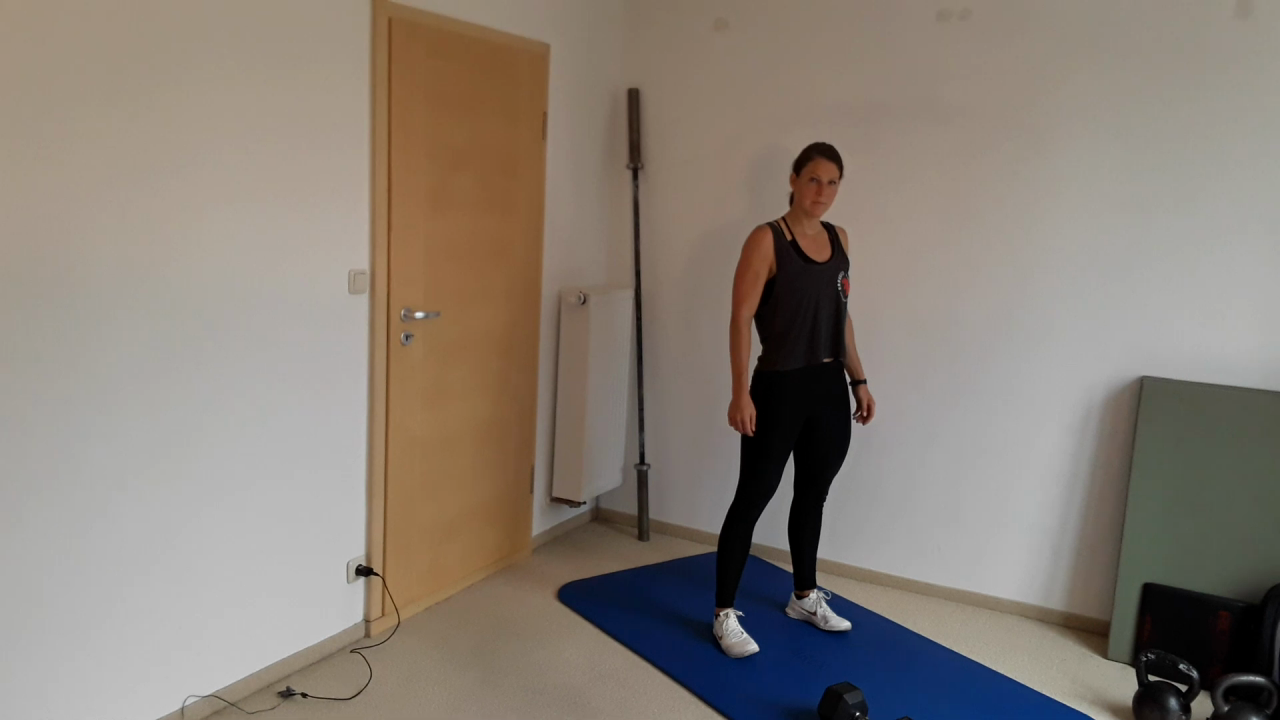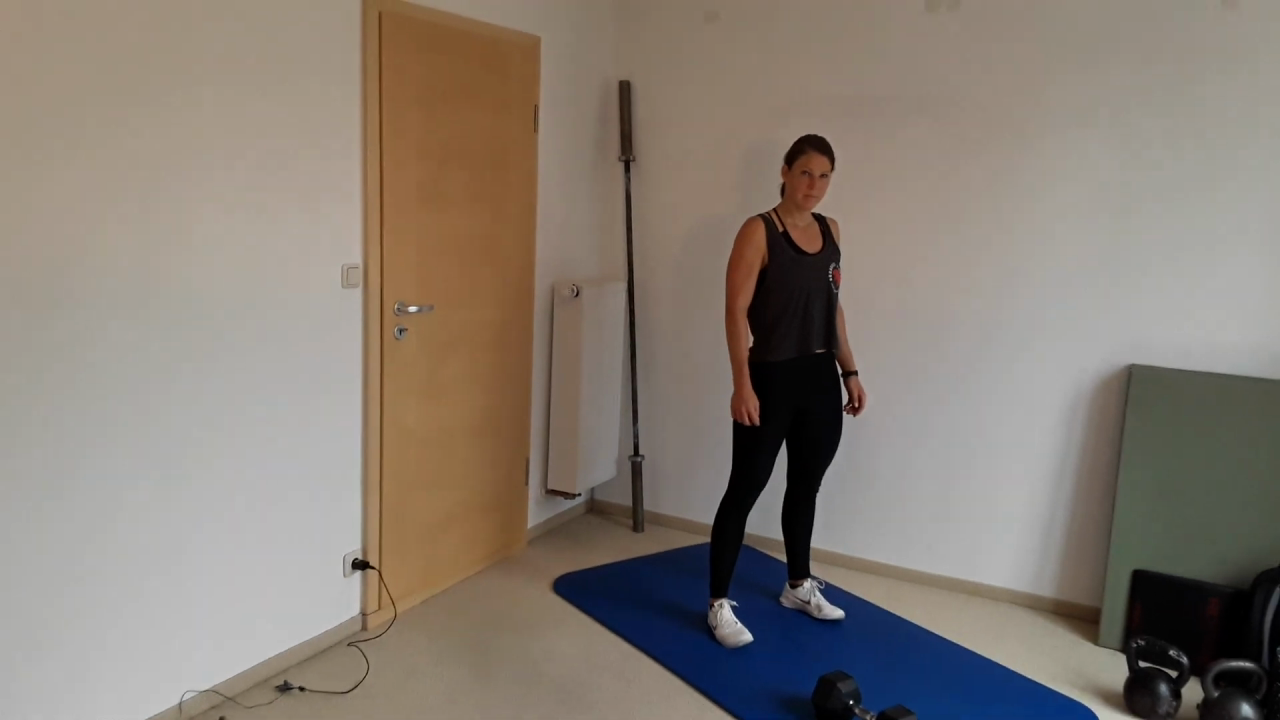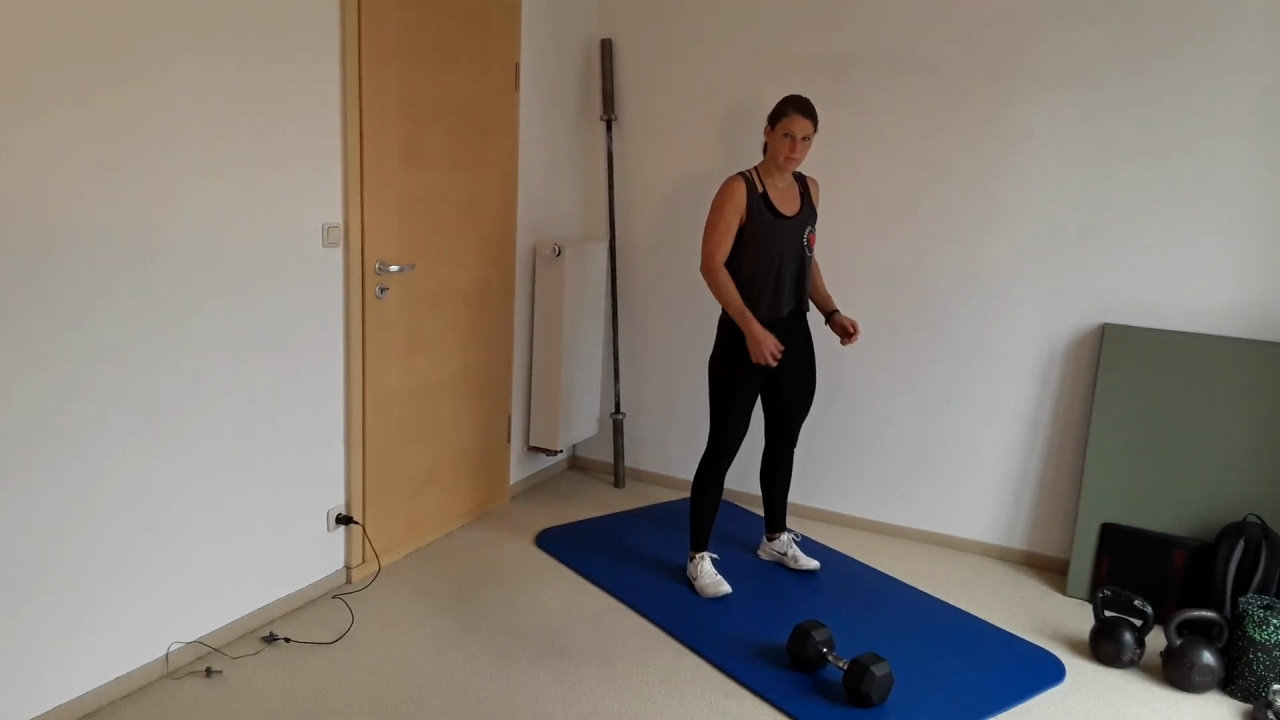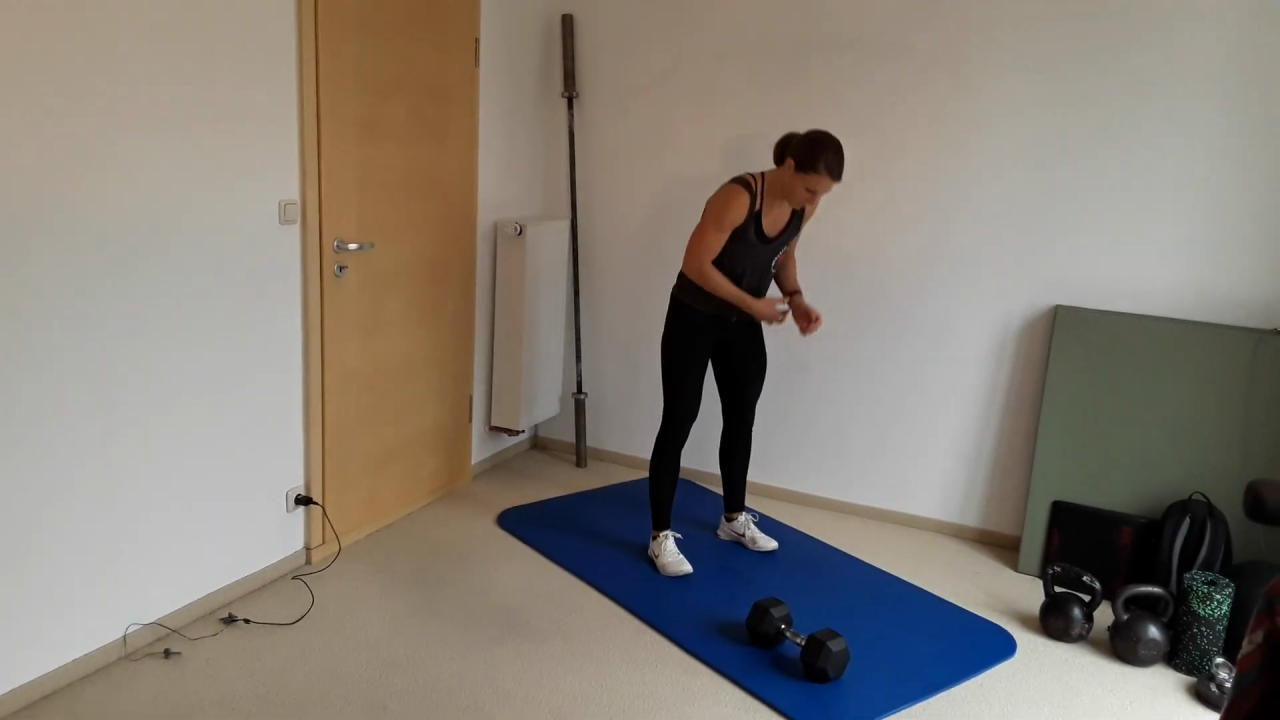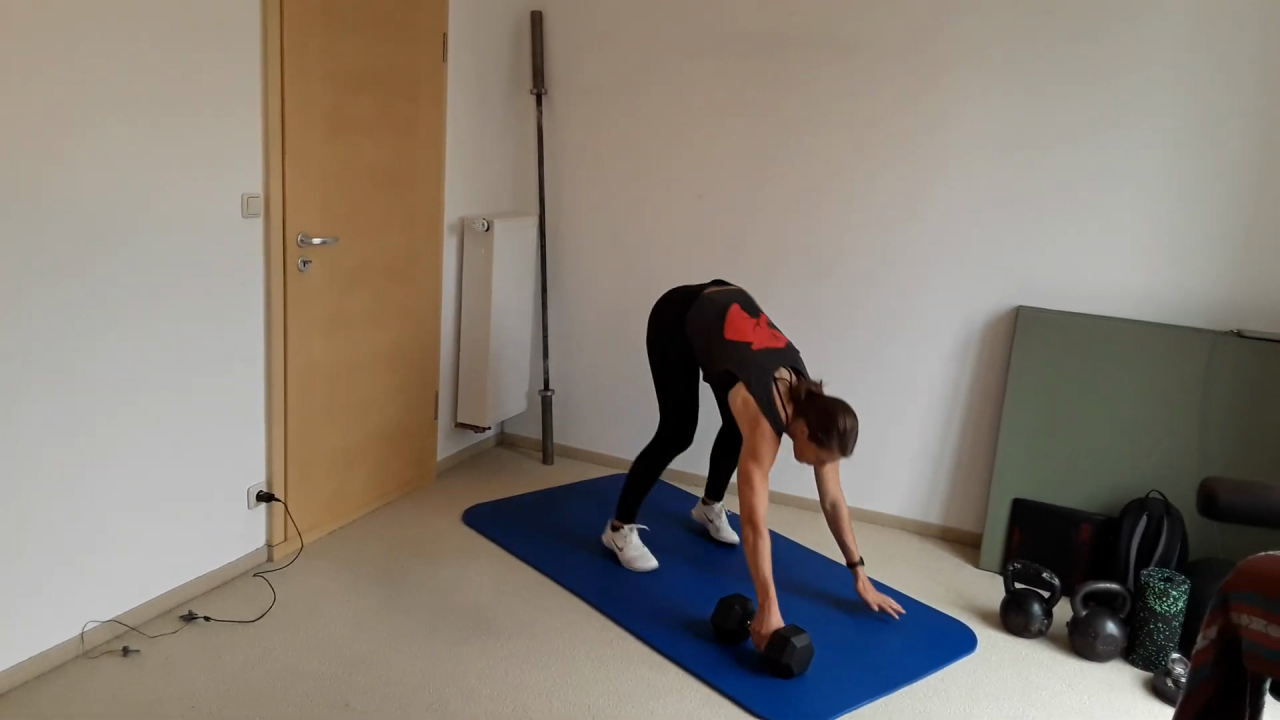
dt=0.7s
person 1, frame 1
left shoulder: (839, 239)
right shoulder: (766, 240)
right elbow: (741, 318)
left wrist: (859, 381)
right wrist: (740, 392)
left hip: (829, 388)
right hip: (780, 387)
left knee: (813, 496)
right knee: (752, 499)
left ankle: (805, 596)
right ankle: (725, 613)
person 1, frame 2
left shoulder: (830, 230)
right shoulder: (759, 231)
right elbow: (737, 310)
left wrist: (850, 372)
right wrist: (742, 383)
left hip: (821, 379)
right hip: (772, 378)
left knee: (806, 486)
right knee: (745, 489)
left ankle: (799, 586)
right ankle: (719, 603)
person 1, frame 3
left shoulder: (809, 189)
right shoulder: (738, 190)
right elbow: (713, 265)
left wrist: (832, 313)
right wrist: (750, 328)
left hip: (794, 336)
right hip: (744, 337)
left knee: (784, 441)
right knee: (724, 447)
left ankle: (776, 538)
right ankle: (699, 556)
person 1, frame 4
left shoulder: (804, 203)
right shoulder: (739, 197)
right elbow: (696, 263)
left wrist: (795, 299)
right wrist: (754, 307)
left hip: (743, 319)
right hip: (693, 315)
left knee: (741, 421)
right knee: (679, 423)
left ankle: (734, 519)
right ankle: (660, 535)
person 1, frame 5
left shoulder: (813, 406)
right shoulder: (765, 420)
left elbow: (832, 499)
right elbow: (754, 524)
left wrist: (859, 574)
right wrist: (768, 608)
right hip: (678, 318)
right knee: (678, 433)
left ankle: (710, 507)
right ankle: (620, 528)
